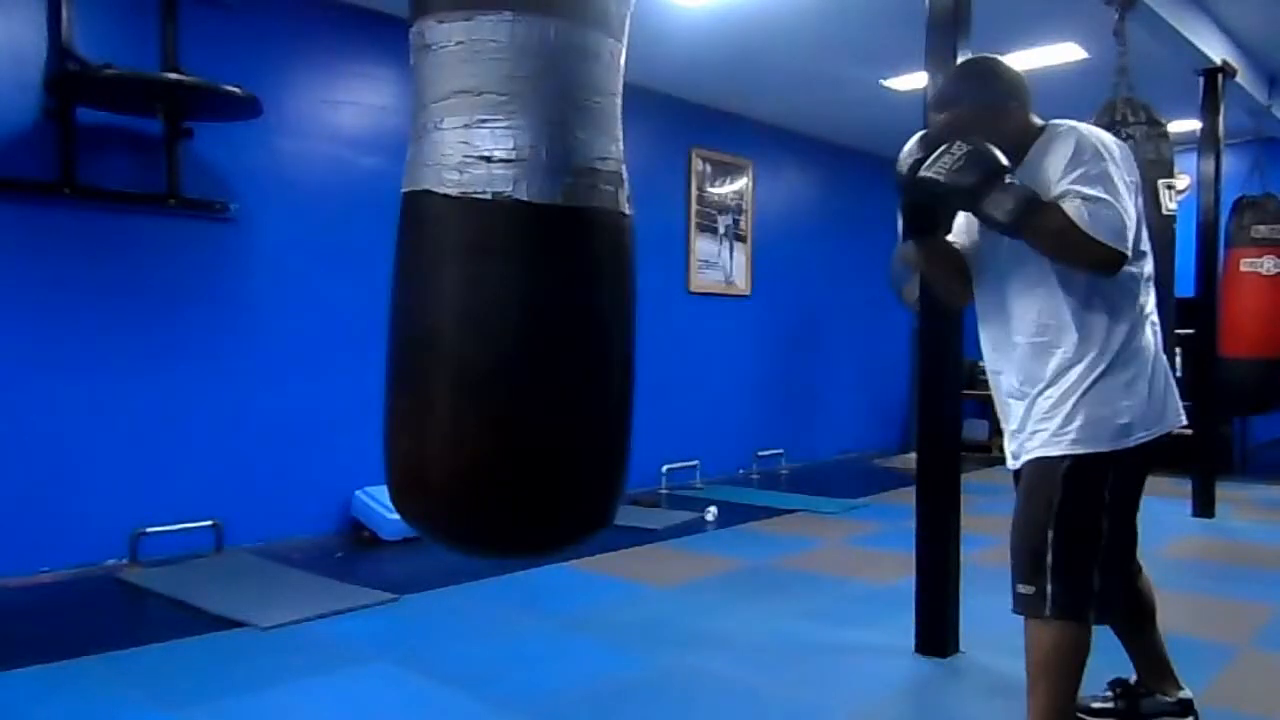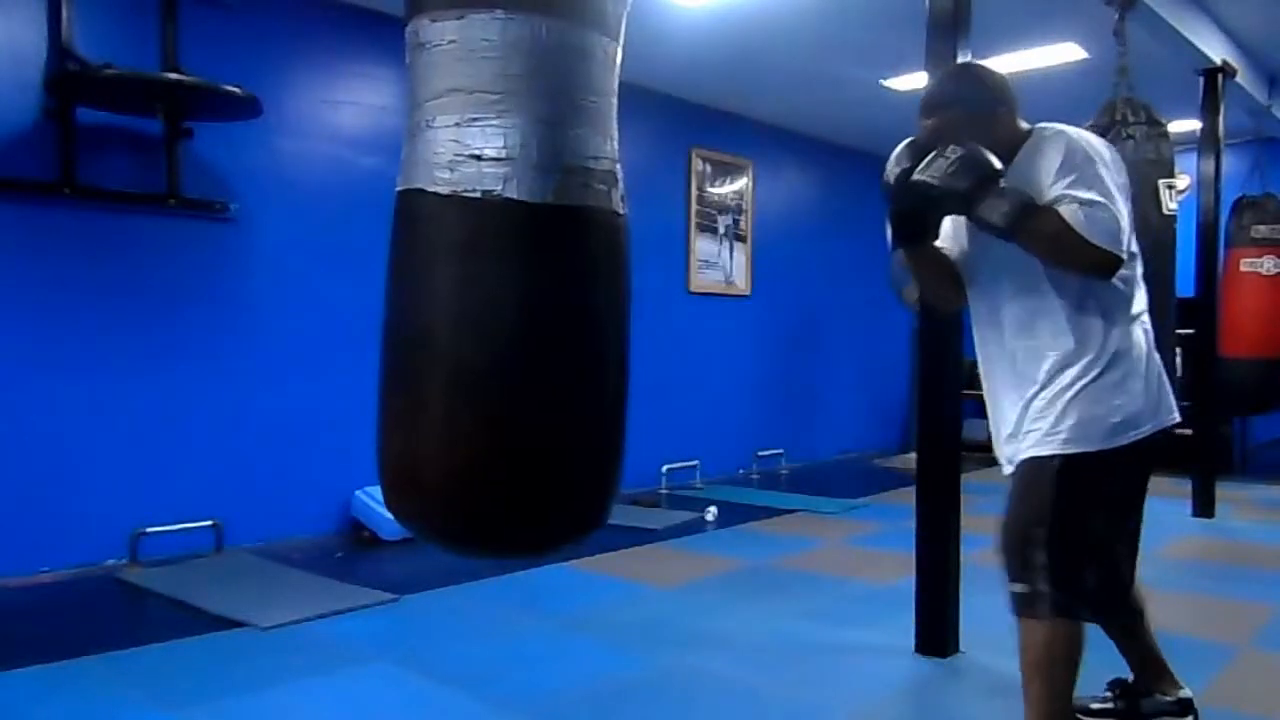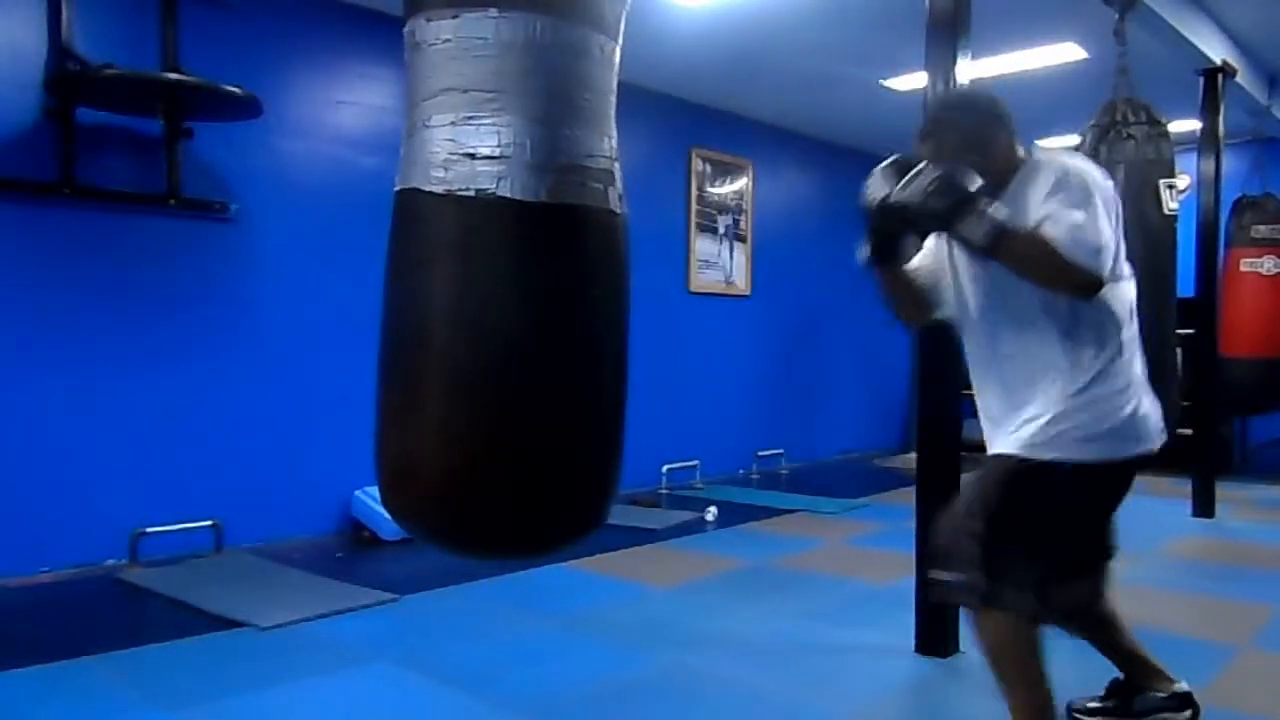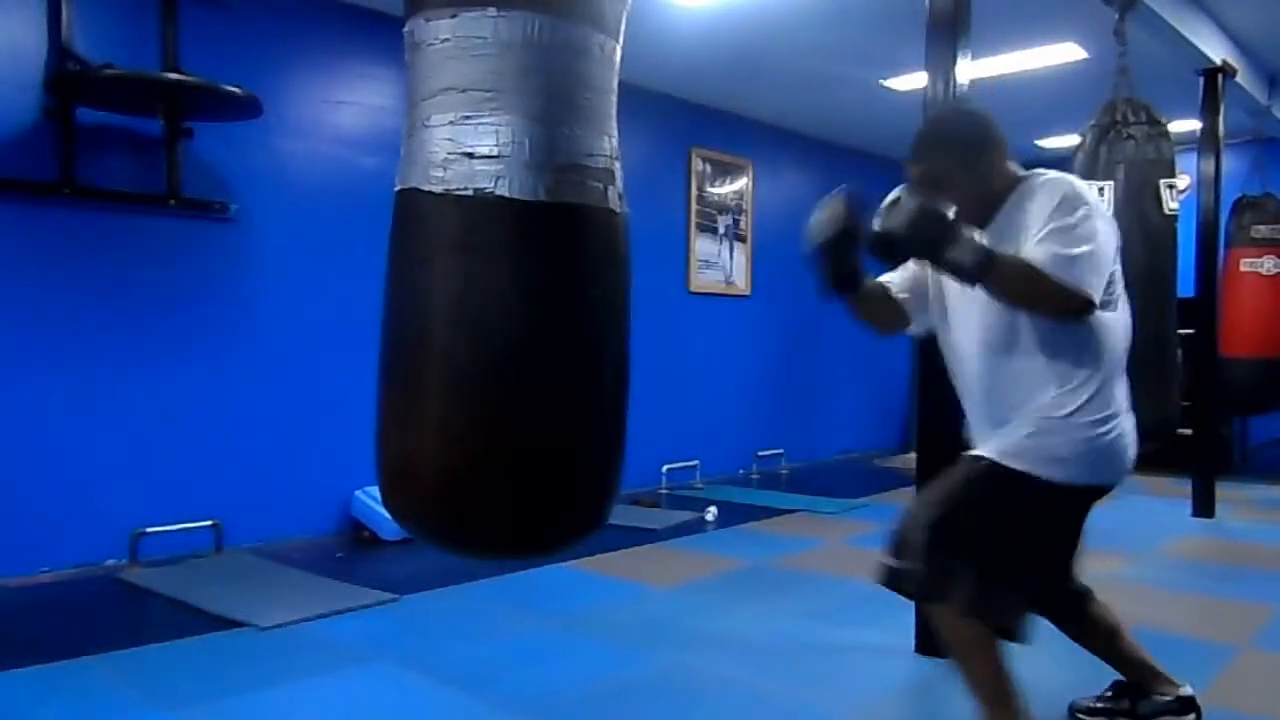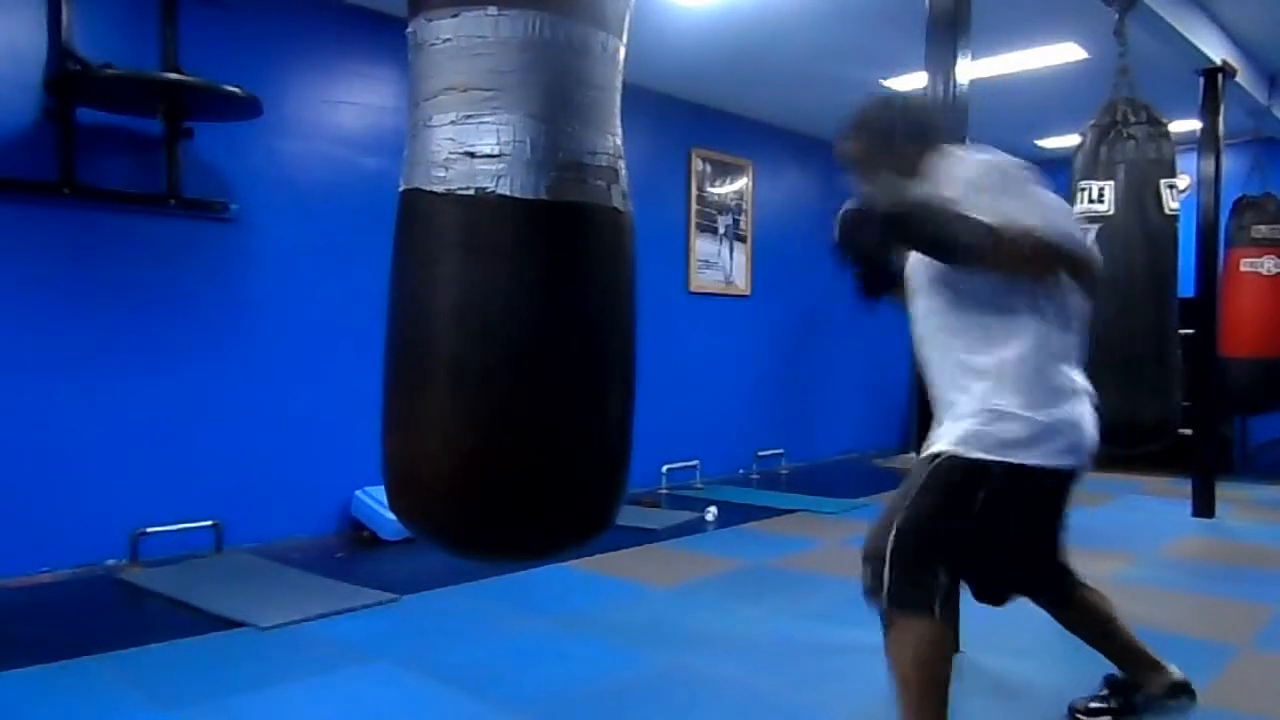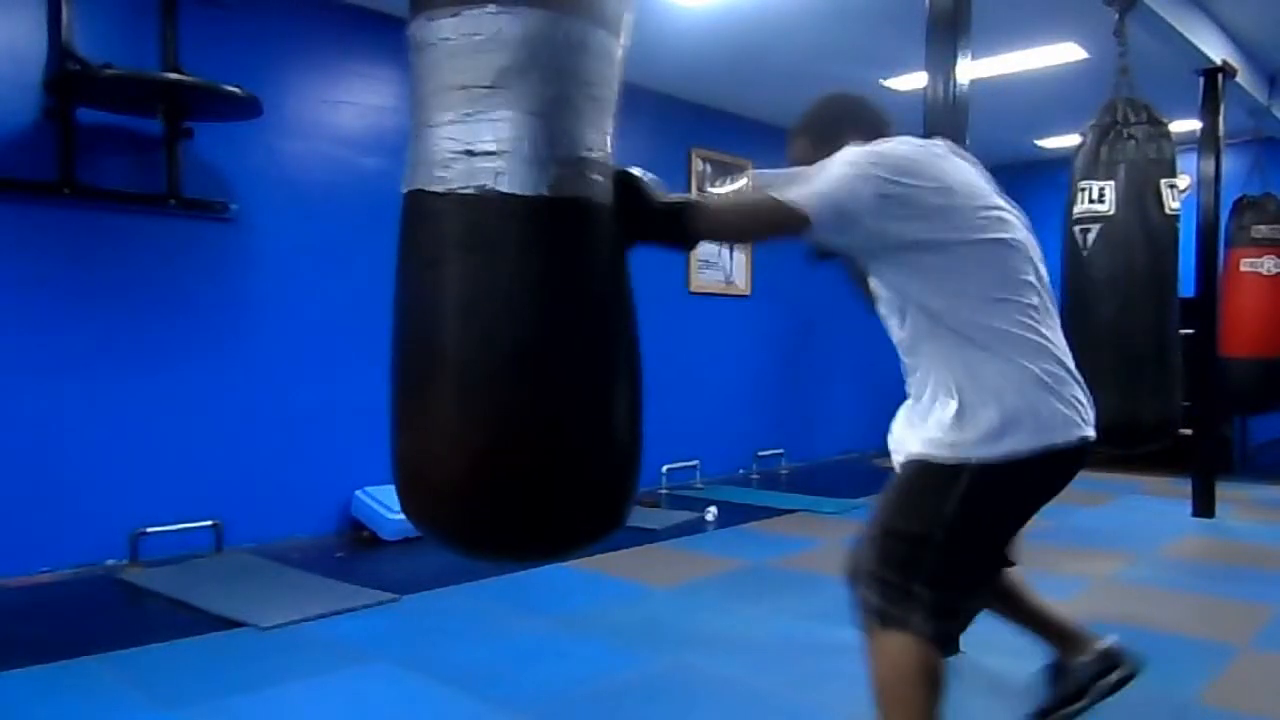
dt=0.3s
person 1, frame 1
left shoulder: (1083, 148)
right shoulder: (990, 172)
left elbow: (1104, 250)
right elbow: (960, 287)
left wrist: (997, 197)
right wrist: (924, 224)
left hip: (1091, 406)
right hip: (1054, 409)
left knee: (1053, 574)
right knee: (1100, 560)
person 1, frame 2
left shoulder: (1071, 151)
right shoulder: (971, 182)
left elbow: (1100, 253)
right elbow: (948, 293)
left wrist: (993, 202)
right wrist: (912, 230)
left hip: (1093, 405)
right hip: (1047, 411)
left knee: (1043, 569)
right knee: (1089, 566)
person 1, frame 3
left shoulder: (1065, 178)
right shoulder: (961, 210)
left elbow: (1083, 274)
right elbow: (917, 308)
left wrist: (974, 223)
right wrist: (885, 249)
left hip: (1083, 423)
right hip: (1040, 427)
left knee: (974, 554)
right knee: (1053, 578)
person 1, frame 4
left shoulder: (1062, 200)
right shoulder: (949, 225)
left elbow: (1068, 298)
right elbow: (890, 314)
left wrist: (957, 250)
right wrist: (846, 273)
left hip: (1062, 438)
right hip: (1030, 440)
left knee: (928, 552)
right knee: (1044, 585)
person 1, frame 5
left shoulder: (977, 174)
right shoulder: (927, 206)
left elbow: (1072, 260)
left wrist: (949, 231)
right wrist: (885, 269)
left hip: (1012, 426)
right hip: (1027, 428)
left knee: (903, 565)
right knee: (1034, 570)
person 1, frame 6
left shoulder: (890, 160)
right shoulder: (928, 175)
left elbow: (770, 213)
left wrist: (661, 215)
right wrist: (852, 253)
left hip: (993, 423)
right hip: (1035, 417)
left knee: (895, 590)
right knee: (949, 563)
right ankle: (1082, 651)
